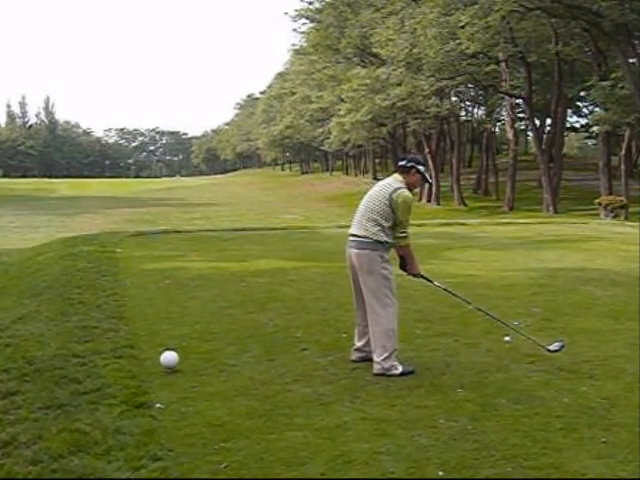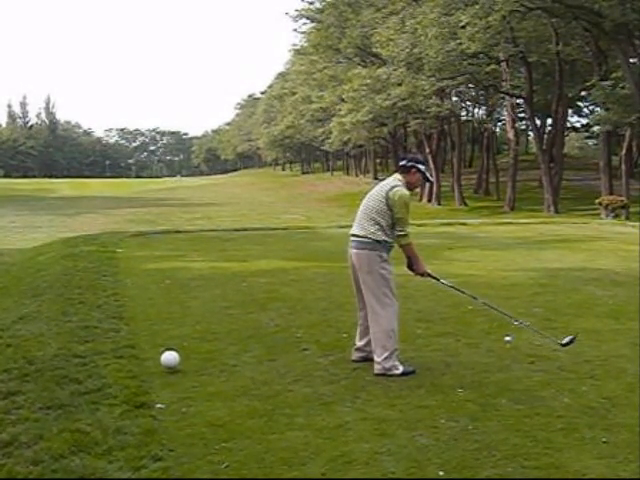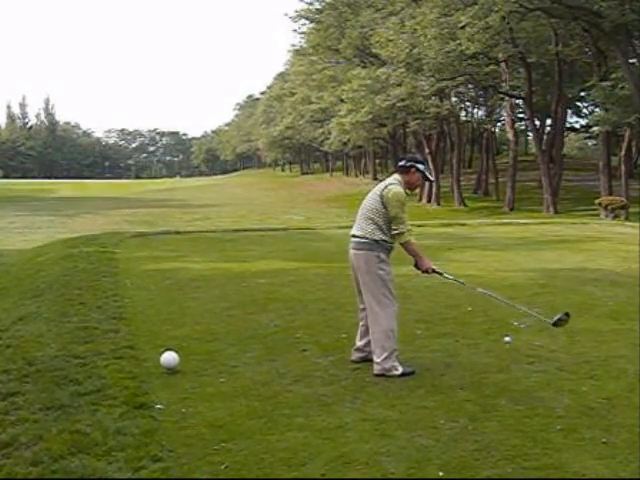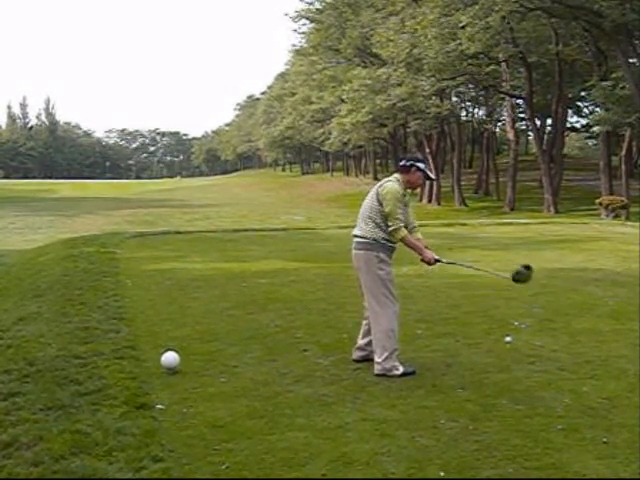
dt=0.5s
person 1, frame 1
left shoulder: (385, 184)
right shoulder: (403, 194)
right elbow: (401, 234)
left wrist: (402, 257)
right wrist: (412, 263)
left hip: (355, 247)
right hip: (371, 251)
left knee: (366, 304)
right knee: (384, 307)
left ankle: (363, 349)
right ankle: (385, 363)
person 1, frame 2
left shoulder: (388, 185)
right shoulder: (400, 192)
left elbow: (395, 231)
right elbow: (401, 233)
left wrist: (410, 259)
right wrist: (417, 262)
left hip: (358, 248)
right hip: (372, 251)
left knee: (368, 304)
right knee: (384, 307)
left ankle: (363, 349)
right ankle: (386, 363)
person 1, frame 3
left shoulder: (391, 187)
right shoulder: (396, 191)
left elbow: (403, 229)
right elbow: (399, 233)
left wrist: (419, 257)
right wrist: (421, 259)
left hip: (361, 249)
right hip: (372, 251)
left knee: (370, 304)
right knee: (384, 307)
left ankle: (363, 350)
right ankle: (385, 364)
person 1, frame 4
left shoulder: (400, 192)
right shoulder: (391, 187)
left elbow: (411, 227)
right elbow: (396, 230)
left wrist: (426, 250)
right wrist: (422, 252)
left hip: (368, 250)
right hip: (373, 251)
left knee: (375, 304)
right knee: (385, 307)
left ankle: (365, 349)
right ankle: (386, 364)
